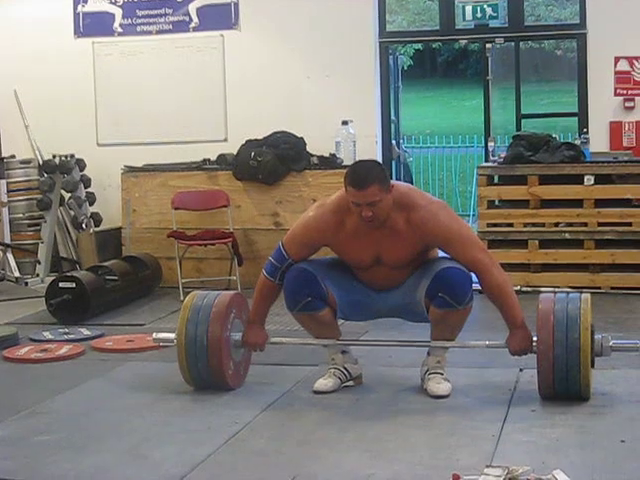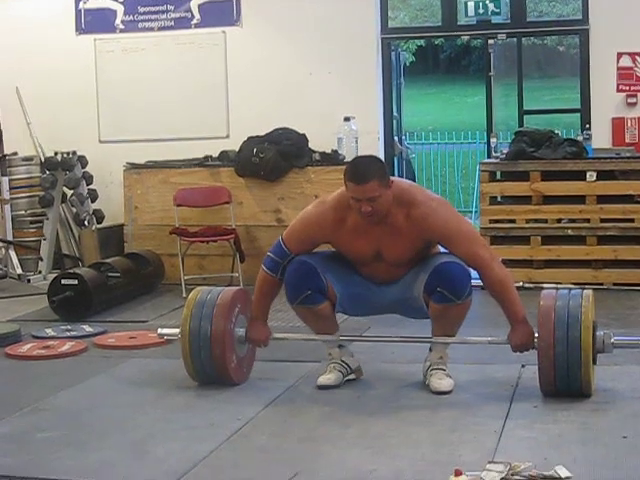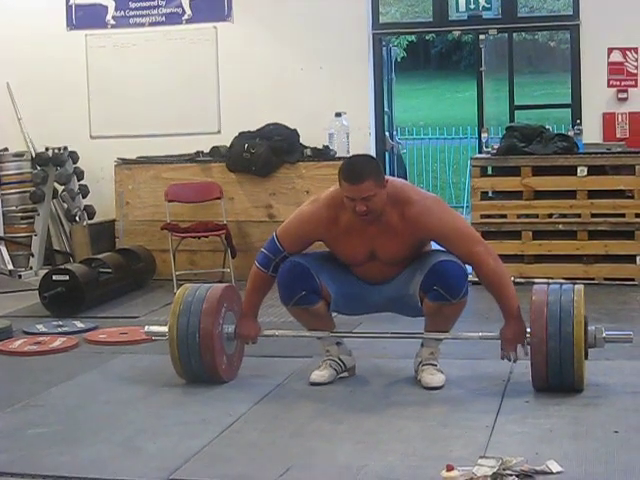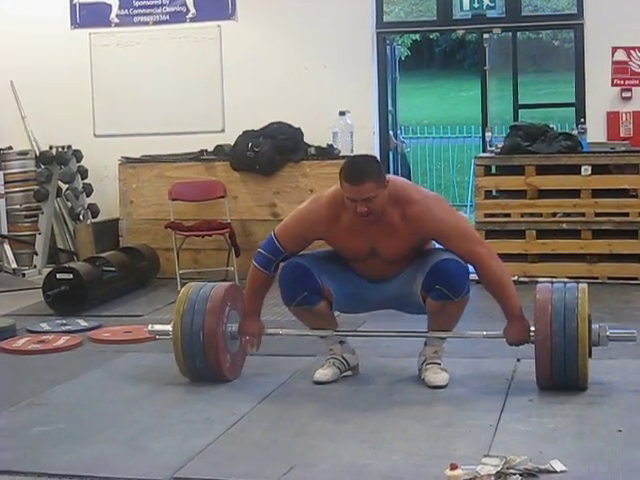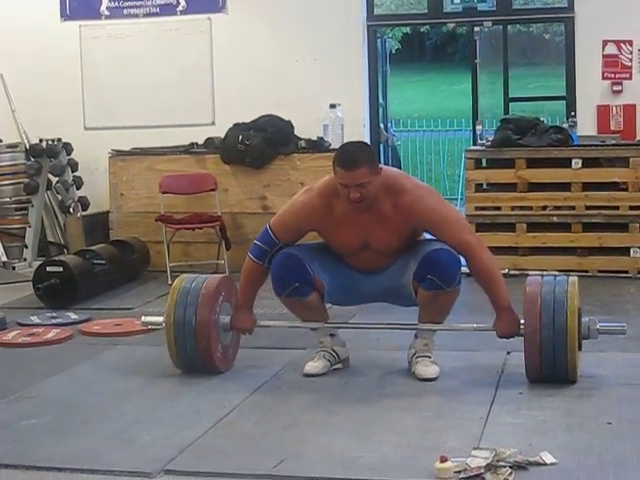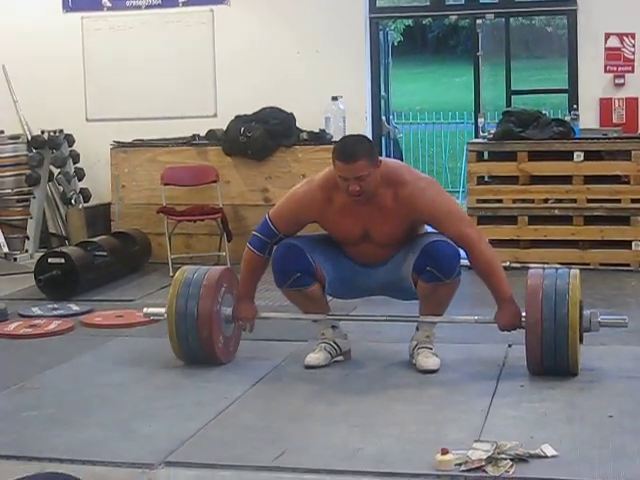
dt=0.7s
person 1, frame 1
left shoulder: (425, 213)
right shoulder: (326, 217)
left elbow: (485, 265)
right elbow: (277, 264)
left wrist: (517, 328)
right wrist: (255, 323)
left hip: (416, 289)
right hip: (359, 289)
left knee: (456, 280)
right knee: (298, 282)
left ankle: (435, 363)
right ankle: (342, 362)
person 1, frame 2
left shoulder: (425, 209)
right shoulder: (326, 213)
left elbow: (486, 261)
right elbow: (276, 259)
left wrist: (519, 323)
right wrist: (258, 320)
left hip: (414, 286)
right hip: (359, 285)
left knee: (454, 275)
right knee: (298, 274)
left ankle: (437, 359)
right ankle: (341, 357)
person 1, frame 3
left shoulder: (419, 208)
right shoulder: (320, 212)
left elbow: (483, 256)
right elbow: (270, 256)
left wrist: (513, 320)
right wrist: (248, 316)
left hip: (409, 284)
right hip: (351, 285)
left knee: (450, 273)
right knee: (292, 276)
left ankle: (428, 355)
right ankle: (336, 354)
person 1, frame 4
left shoulder: (420, 207)
right shoulder: (321, 210)
left elbow: (483, 256)
right elbow: (269, 253)
left wrist: (515, 318)
right wrist: (250, 315)
left hip: (411, 280)
right hip: (354, 281)
left knee: (452, 272)
right knee: (293, 277)
left ankle: (432, 354)
right ankle: (340, 352)
person 1, frame 5
left shoulder: (412, 197)
right shoulder: (314, 202)
left elbow: (473, 248)
right elbow: (263, 248)
left wrist: (504, 311)
right wrist: (243, 308)
left hip: (403, 274)
right hip: (345, 275)
left knee: (444, 262)
right knee: (285, 268)
left ankle: (422, 347)
right ankle: (330, 345)
person 1, frame 6
left shoulder: (413, 189)
right shoulder: (314, 193)
left elbow: (472, 240)
right elbow: (263, 237)
left wrist: (505, 302)
right wrist: (245, 299)
left hip: (402, 268)
right hip: (346, 268)
left knee: (443, 253)
right knee: (287, 257)
left ankle: (423, 339)
right ankle: (331, 337)
